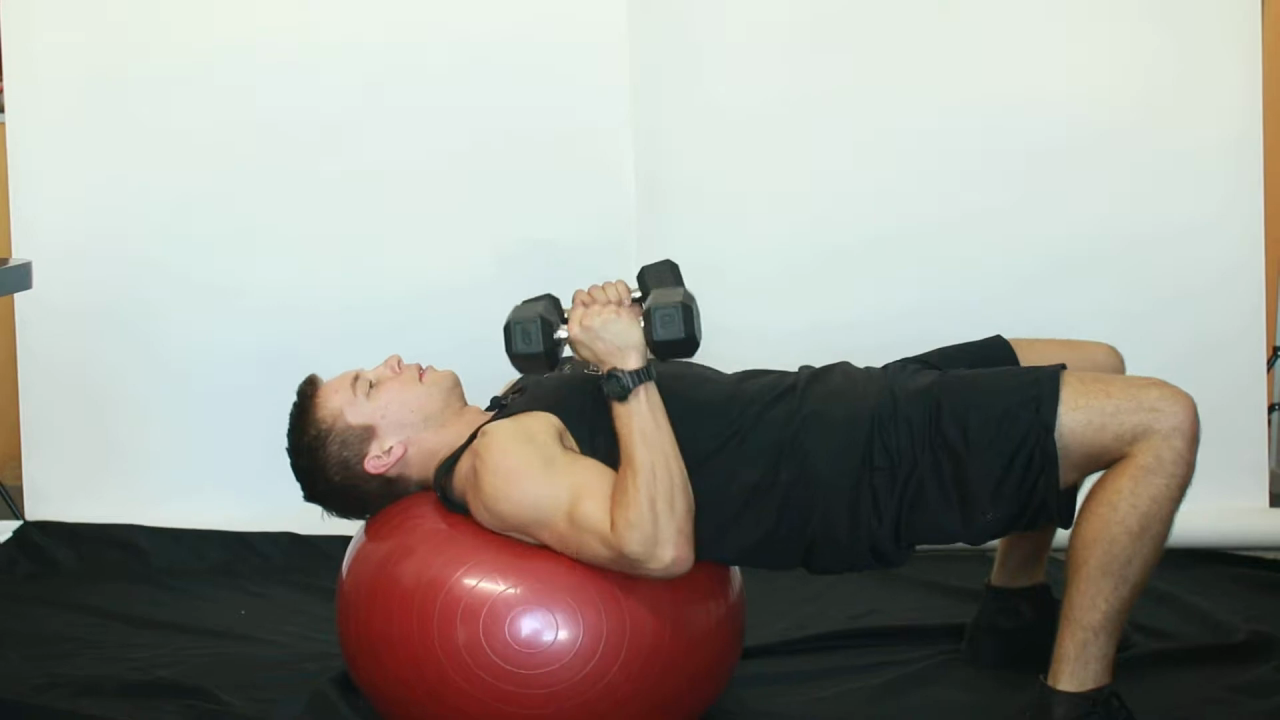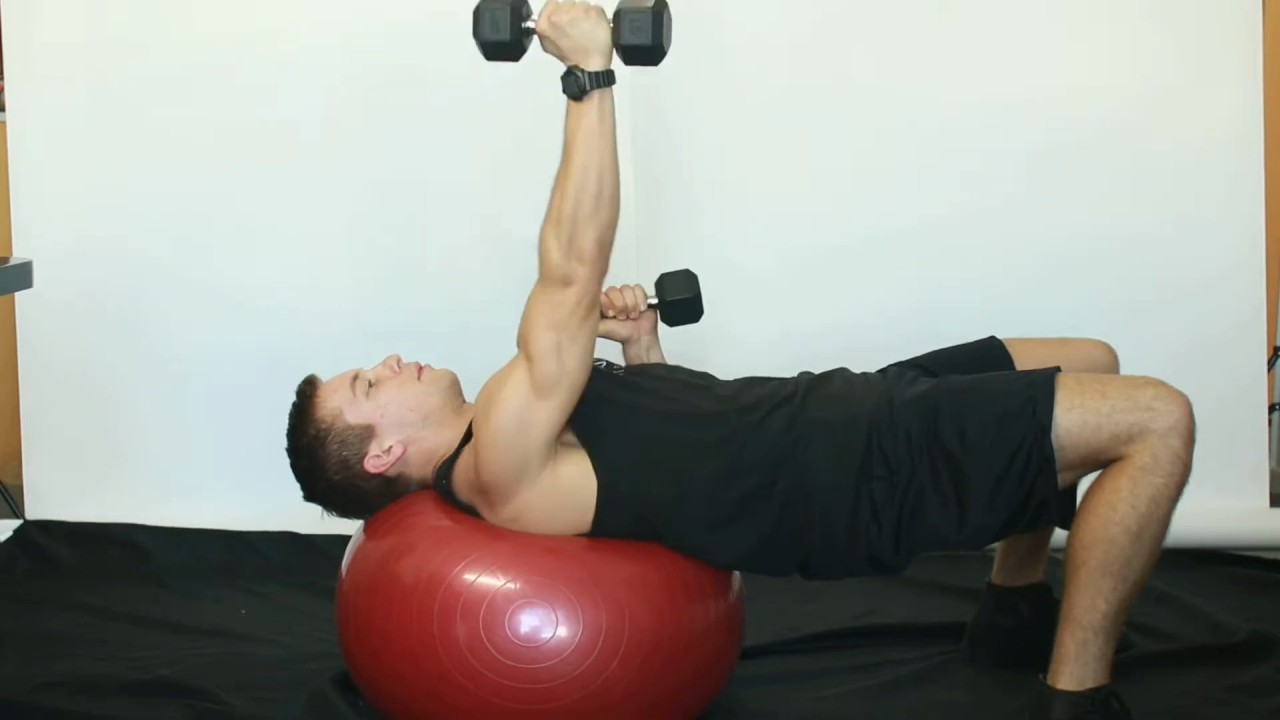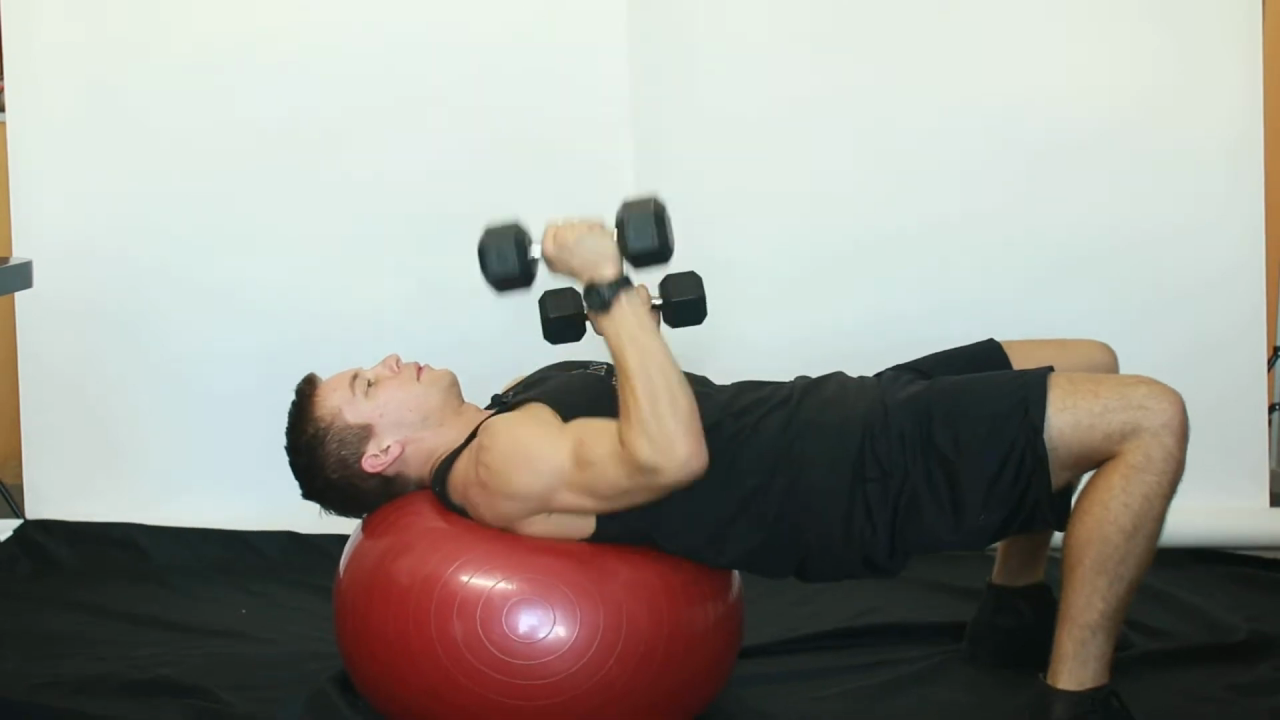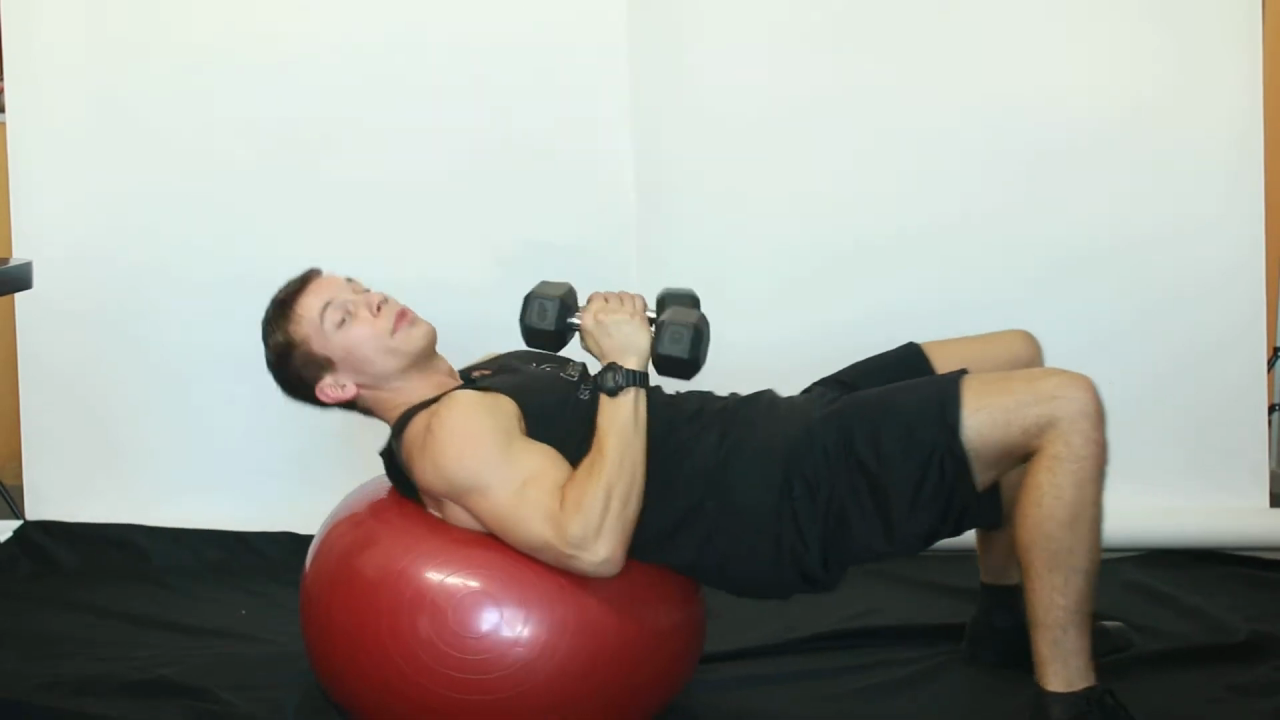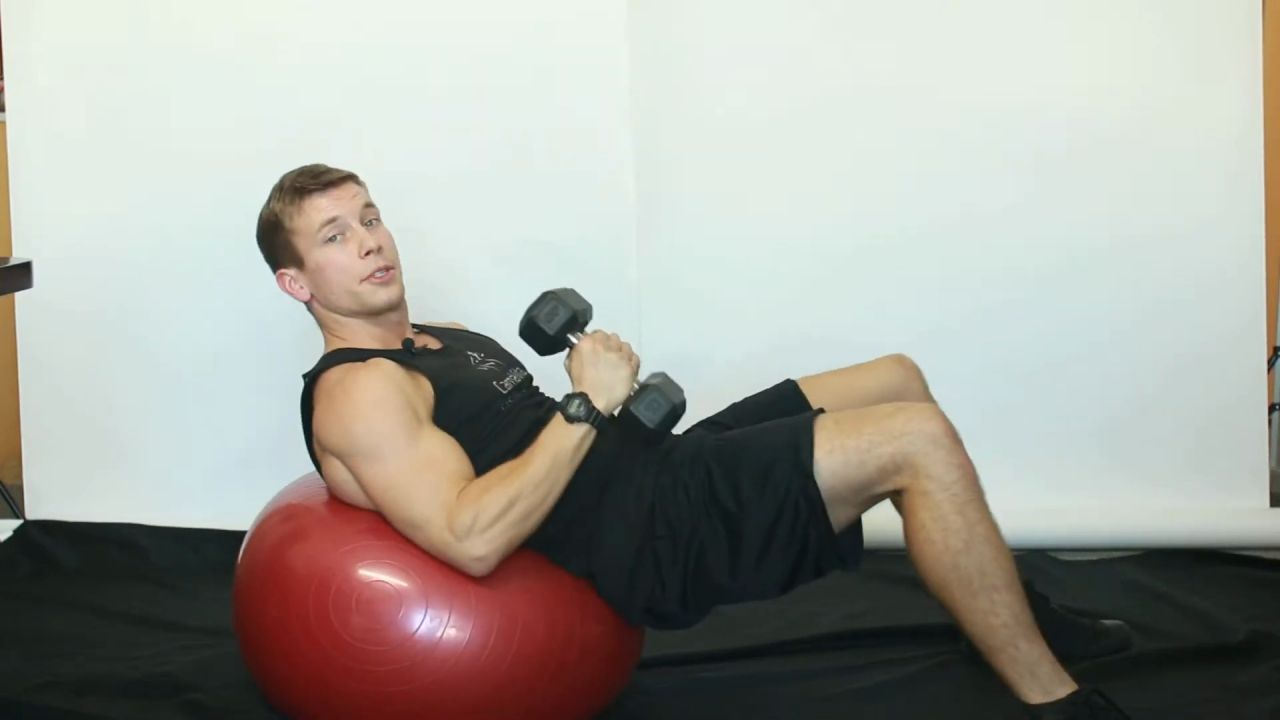
dt=0.7s
person 1, frame 1
left shoulder: (502, 429)
right shoulder: (497, 468)
right elbow: (661, 544)
left wrist: (624, 350)
right wrist: (629, 366)
left hip: (847, 415)
right hip: (857, 473)
left knee: (1098, 368)
right knee: (1162, 420)
left ankle: (1015, 611)
person 1, frame 2
left shoulder: (513, 436)
right shoulder: (501, 460)
right elbow: (570, 271)
left wrist: (640, 347)
right wrist: (589, 73)
left hip: (842, 422)
right hip: (855, 479)
left knee: (1090, 362)
right knee: (1157, 420)
left ankle: (1016, 610)
person 1, frame 3
left shoulder: (497, 433)
right shoulder: (497, 472)
right elbow: (673, 453)
left wrist: (626, 321)
right wrist: (607, 282)
left hip: (834, 422)
right hip: (848, 484)
left knee: (1090, 364)
right knee: (1148, 418)
left ankle: (1014, 611)
person 1, frame 4
left shoulder: (478, 379)
right shoulder: (443, 436)
right elbow: (592, 542)
left wrist: (621, 345)
right wrist: (624, 372)
left hip: (764, 439)
right hip: (774, 504)
left knee: (1010, 357)
right knee: (1063, 404)
left ankle: (1010, 614)
person 1, frame 5
left shoulder: (430, 344)
right shoulder: (356, 394)
right elbow: (474, 540)
left wrist: (598, 386)
right wrist: (585, 404)
left hip: (664, 473)
right hip: (653, 535)
left knee: (896, 380)
right knee: (919, 444)
left ankle: (1010, 608)
